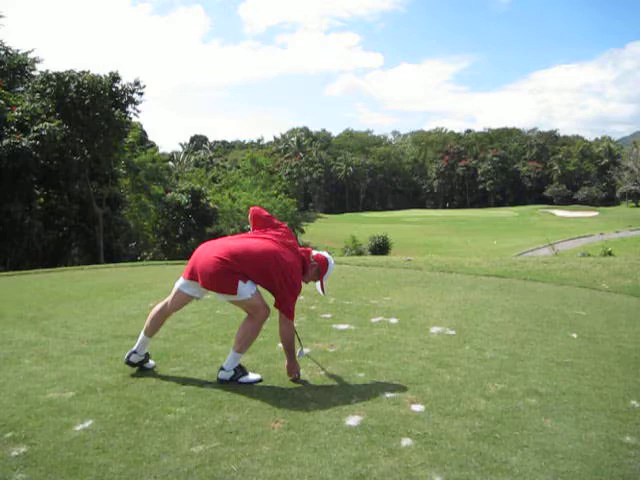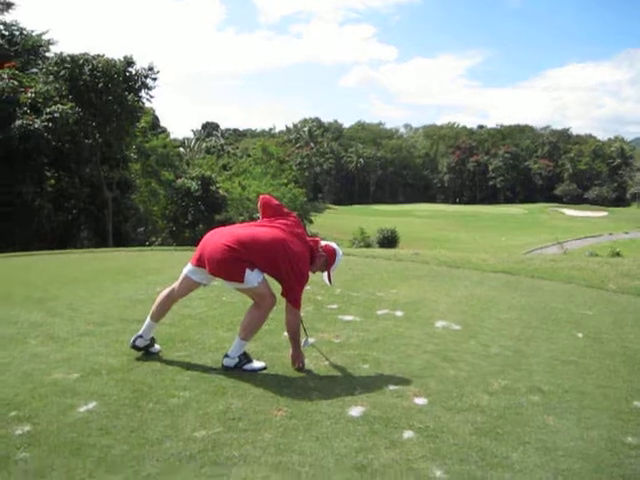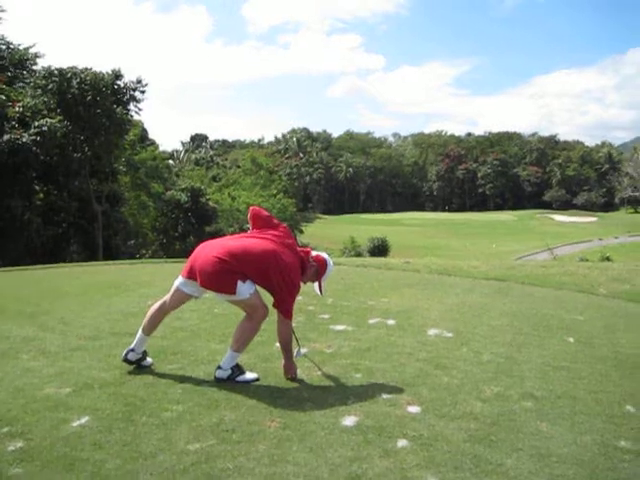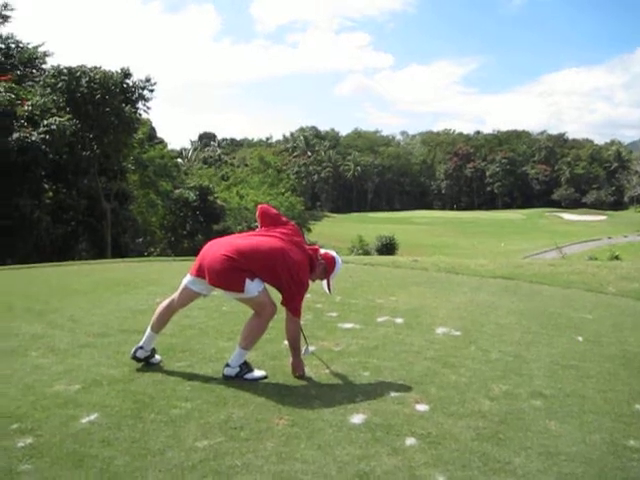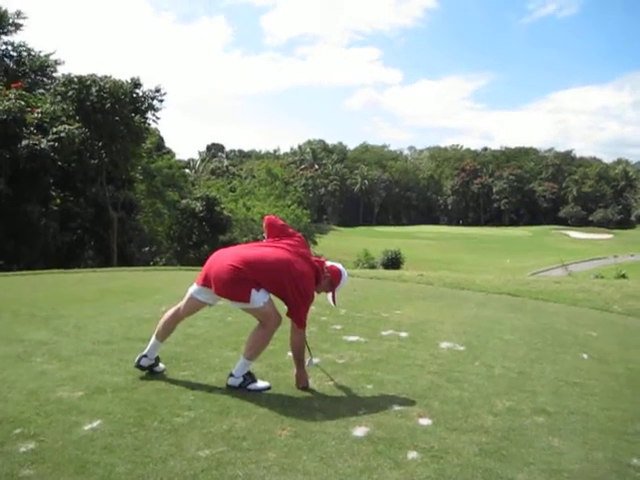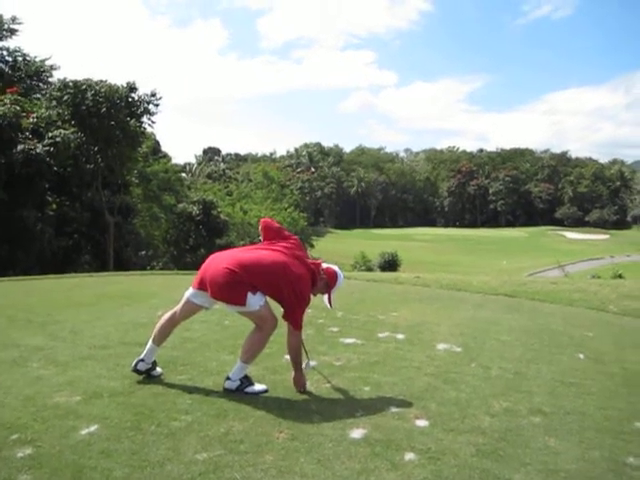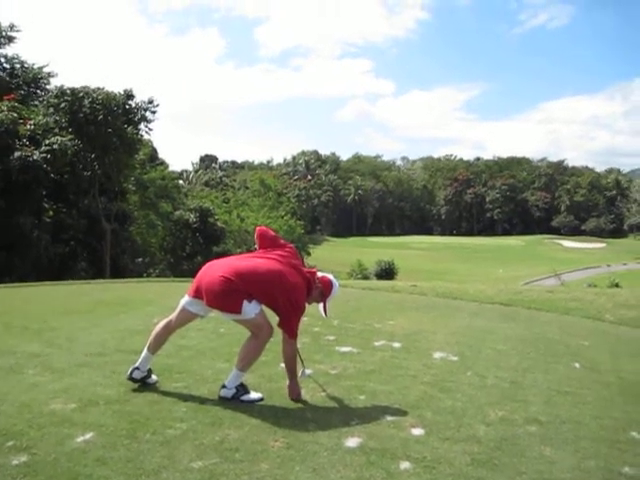
dt=0.4s
person 1, frame 1
left shoulder: (284, 233)
right shoulder: (293, 276)
left elbow: (254, 211)
right elbow: (286, 321)
right wrist: (291, 360)
left hip: (204, 251)
right hip: (221, 267)
left knee: (170, 305)
right knee: (260, 312)
left ankle: (137, 353)
right ankle: (229, 370)
person 1, frame 2
left shoulder: (293, 223)
right shoulder: (300, 264)
left elbow: (264, 200)
right elbow: (293, 310)
right wrist: (296, 350)
left hip: (213, 238)
right hip: (229, 254)
left knee: (177, 290)
right knee: (266, 300)
left ankle: (143, 338)
right ankle: (234, 357)
person 1, frame 3
left shoulder: (284, 233)
right shoulder: (291, 275)
left elbow: (253, 211)
right elbow: (284, 321)
right wrist: (288, 360)
left hip: (203, 251)
right hip: (220, 267)
left knee: (168, 303)
right knee: (258, 312)
left ankle: (134, 351)
right ankle: (226, 369)
person 1, frame 4
left shoulder: (292, 232)
right shoulder: (300, 273)
left elbow: (262, 209)
right elbow: (293, 318)
right wrist: (296, 358)
left hip: (212, 249)
right hip: (228, 265)
left knee: (177, 301)
right knee: (266, 309)
left ankle: (143, 349)
right ankle: (235, 366)
person 1, frame 5
left shoulder: (298, 243)
right shoulder: (305, 284)
left elbow: (269, 220)
right elbow: (298, 330)
right wrist: (300, 370)
left hip: (219, 259)
right hip: (234, 275)
left knee: (182, 310)
right knee: (271, 320)
left ankle: (147, 357)
right ankle: (238, 376)
person 1, frame 6
left shoulder: (294, 245)
right shoulder: (301, 286)
left elbow: (265, 223)
right elbow: (294, 332)
right wrist: (298, 373)
left hip: (213, 263)
right hip: (230, 278)
left knee: (178, 314)
right knee: (267, 323)
left ankle: (144, 361)
right ankle: (235, 379)
person 1, frame 7
left shoulder: (290, 253)
right shoulder: (297, 295)
left elbow: (260, 231)
right elbow: (289, 341)
right wrist: (293, 381)
left hip: (209, 271)
right hip: (226, 286)
left knee: (173, 322)
right knee: (263, 331)
left ankle: (140, 369)
right ankle: (231, 388)
